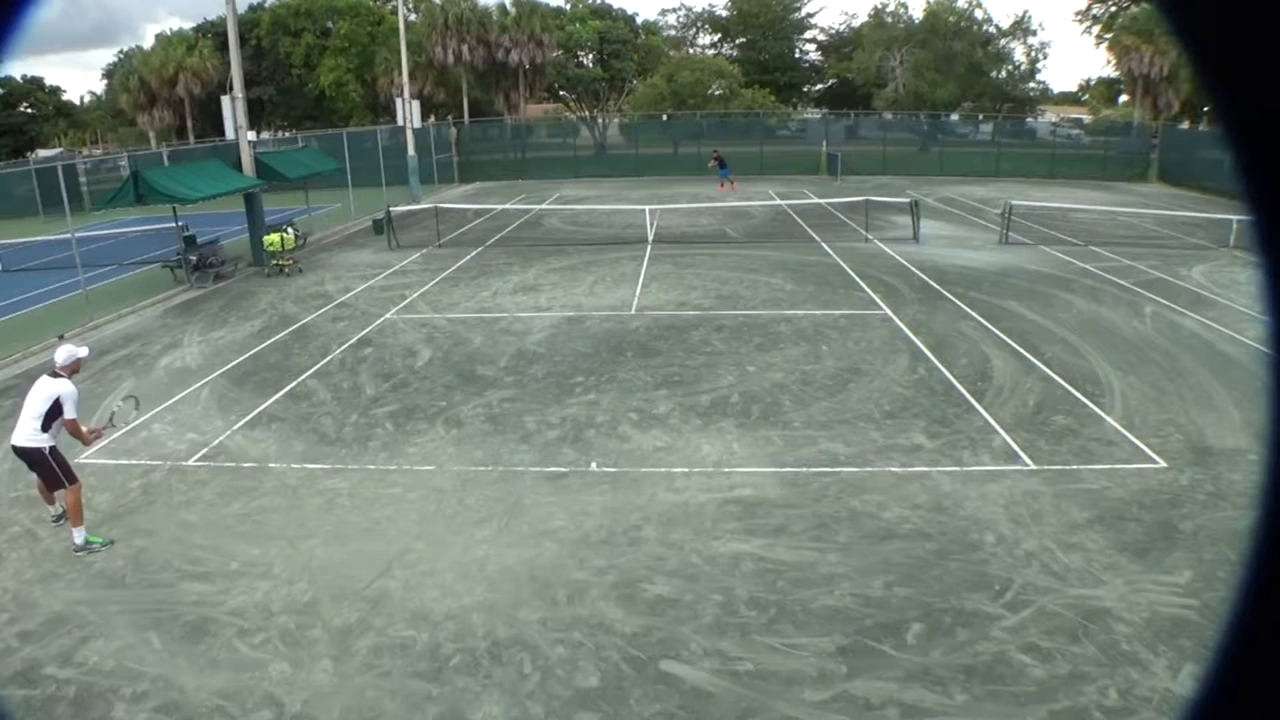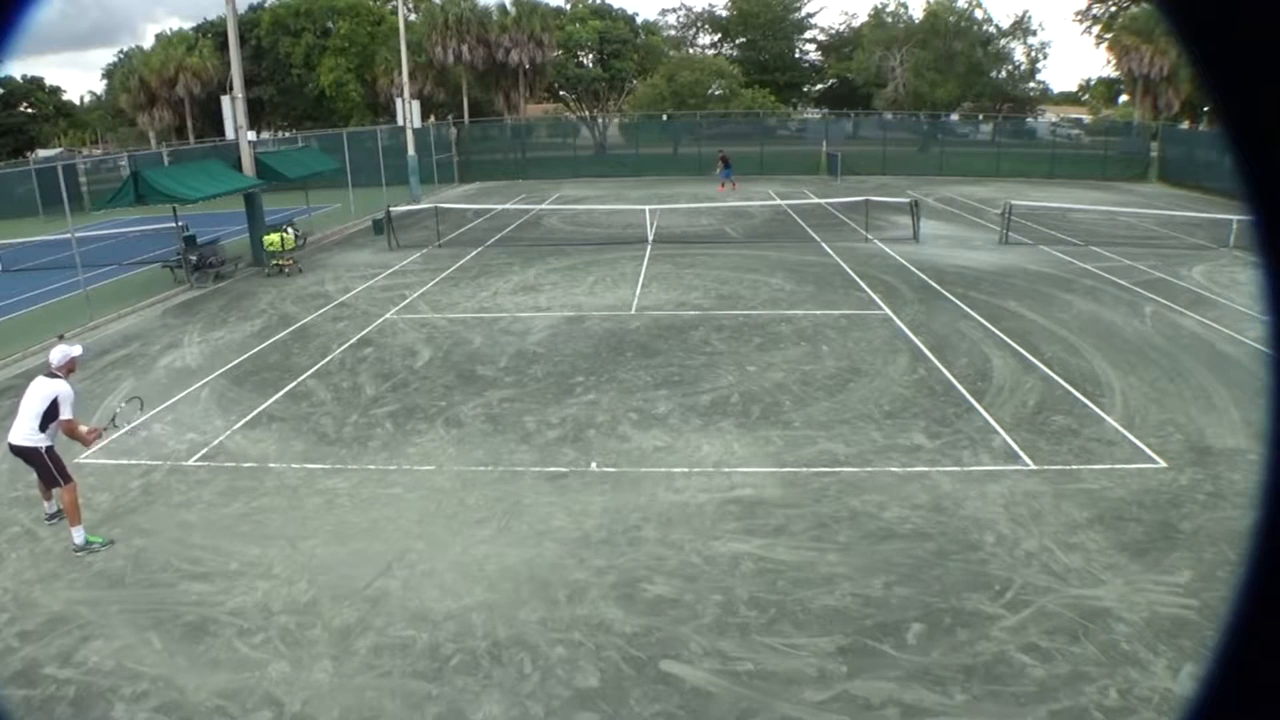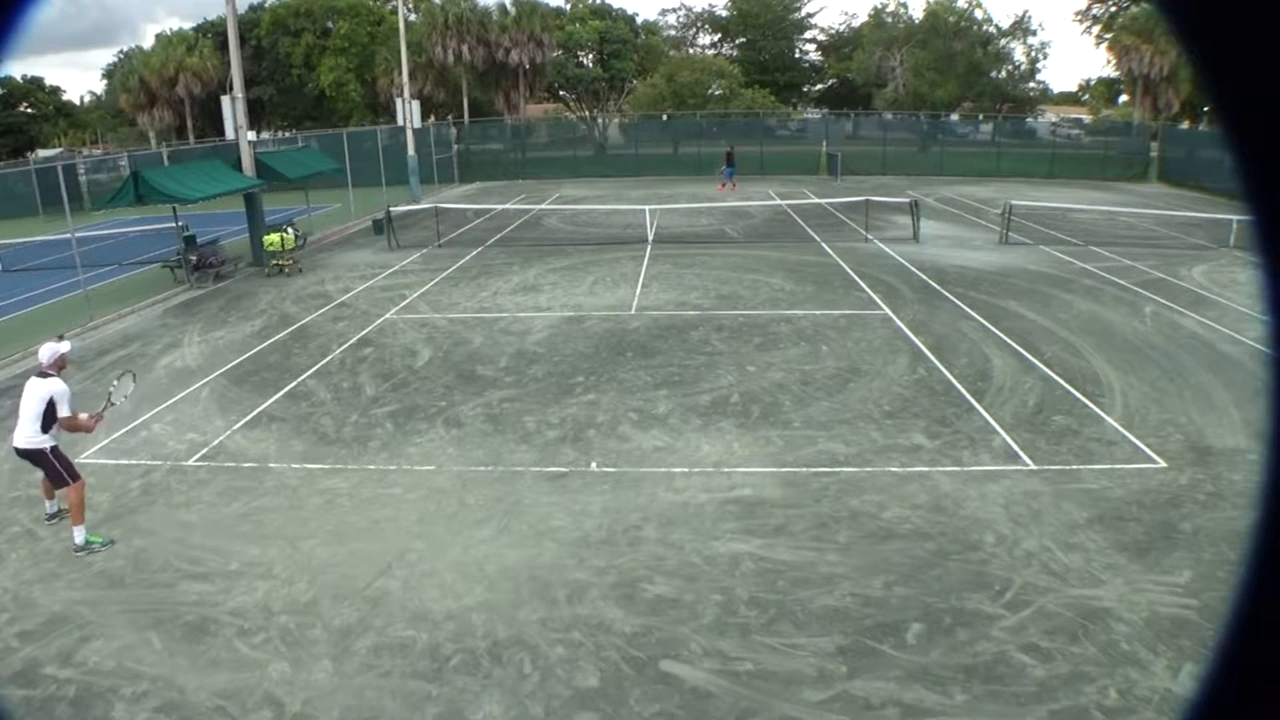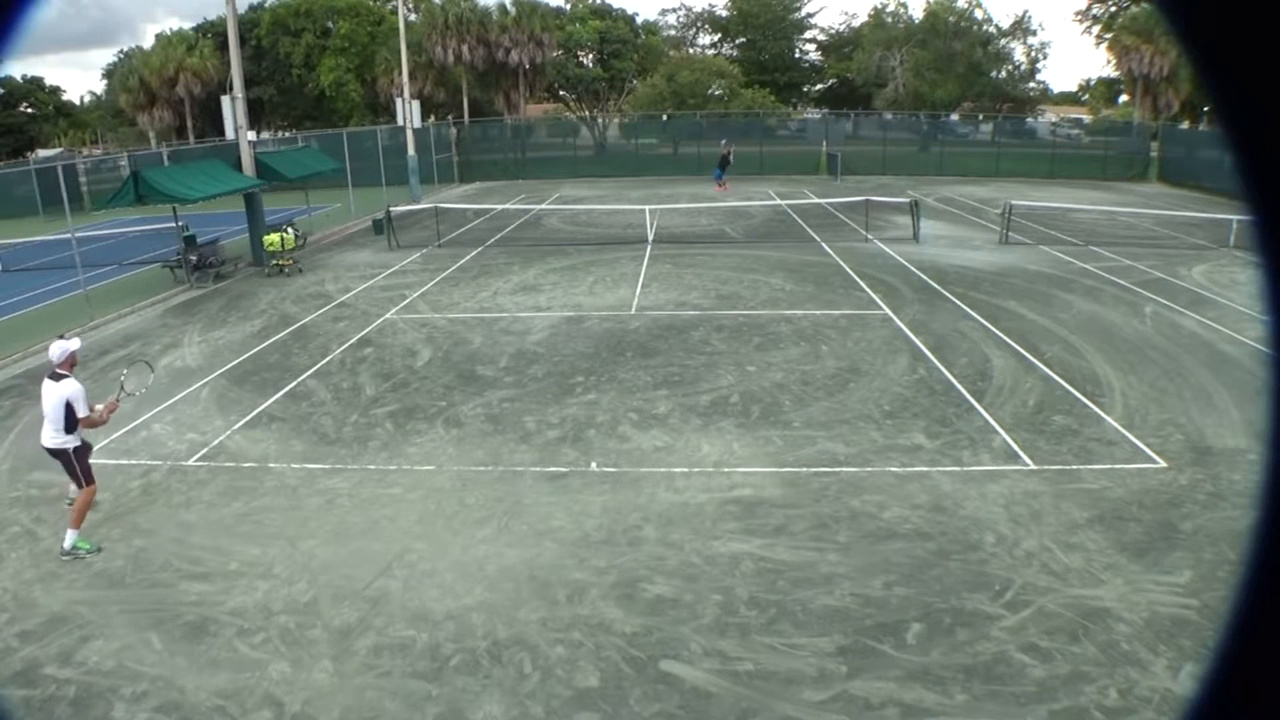
dt=0.7s
person 1, frame 1
left shoulder: (46, 380)
right shoulder: (67, 388)
right elbow: (70, 427)
left wrist: (84, 431)
right wrist: (85, 439)
left hip: (19, 441)
right hip: (37, 445)
left knee: (44, 476)
right knee: (73, 487)
left ankle: (57, 513)
right ankle: (81, 542)
person 1, frame 2
left shoulder: (43, 380)
right shoulder: (63, 389)
right elbow: (66, 428)
left wrist: (84, 429)
right wrist: (85, 440)
left hip: (16, 440)
right hip: (34, 444)
left knee: (45, 472)
right knee: (68, 487)
left ankle: (51, 511)
right ankle: (80, 541)
person 1, frame 3
left shoulder: (34, 380)
right shoulder: (58, 387)
right elbow: (67, 425)
left wrist: (82, 417)
right wrist: (87, 427)
left hip: (21, 442)
right hip: (39, 445)
left knee: (51, 470)
right knee: (76, 485)
left ankle: (51, 511)
right ankle: (81, 541)
person 1, frame 4
left shoulder: (49, 380)
right shoulder: (73, 387)
right elbow: (86, 422)
left wrist: (99, 408)
right wrist: (104, 418)
left hip: (49, 440)
right hip: (64, 445)
left knee: (85, 450)
right knee: (89, 489)
left ankle: (73, 496)
right ankle: (70, 545)
